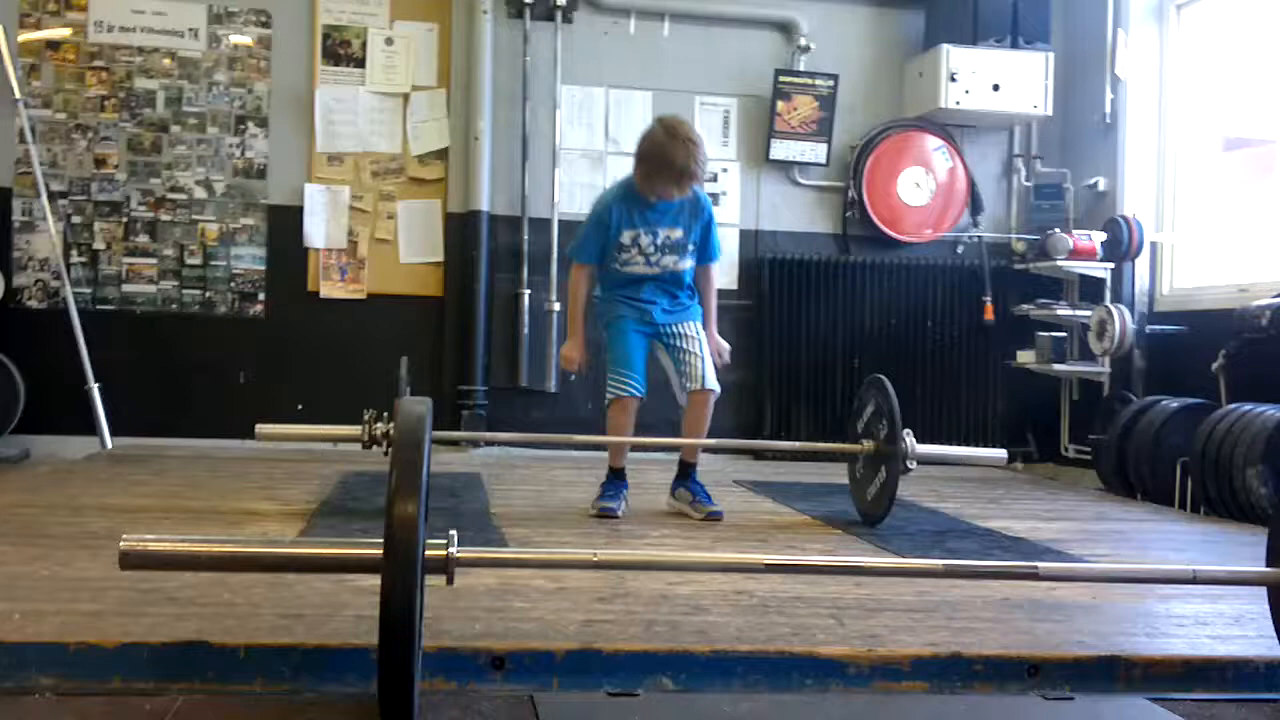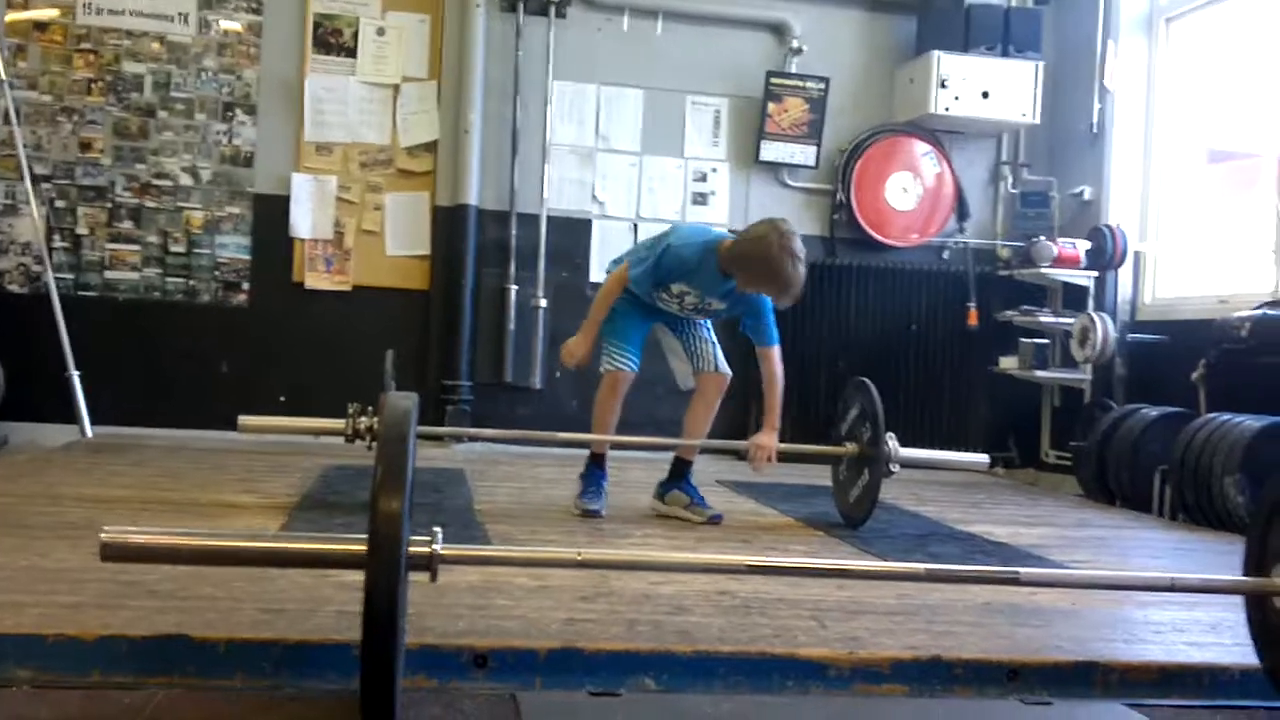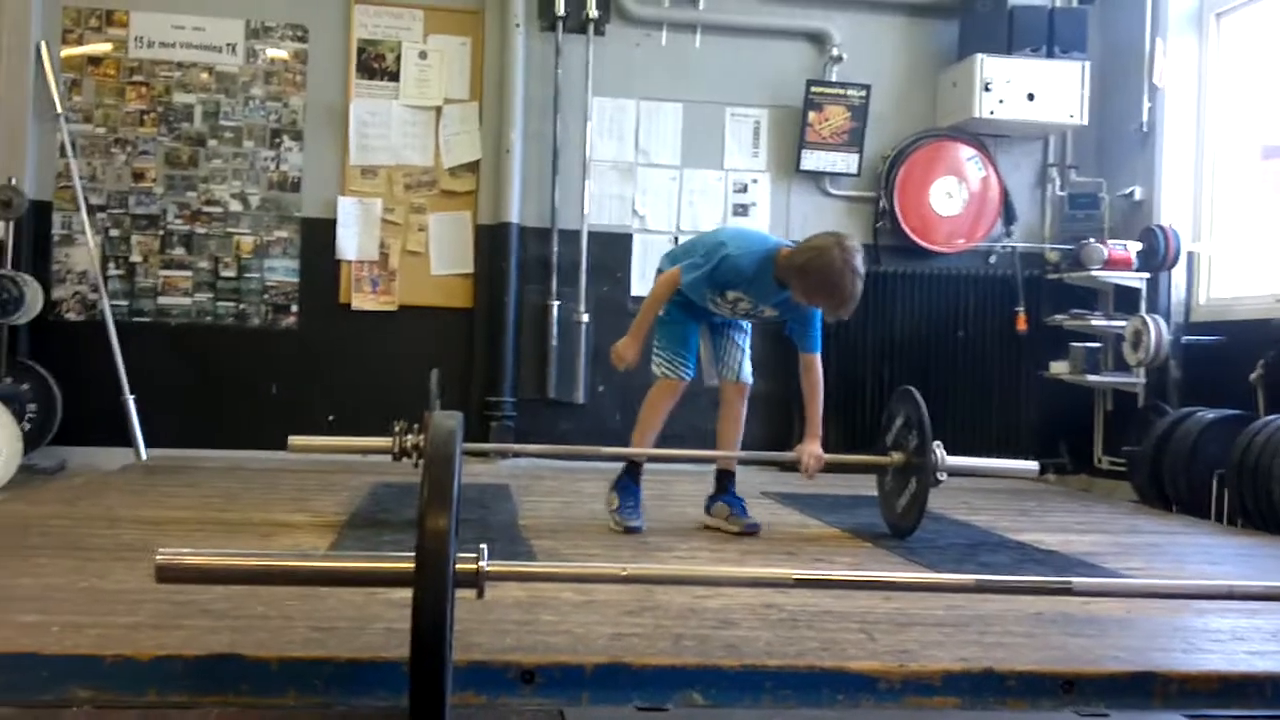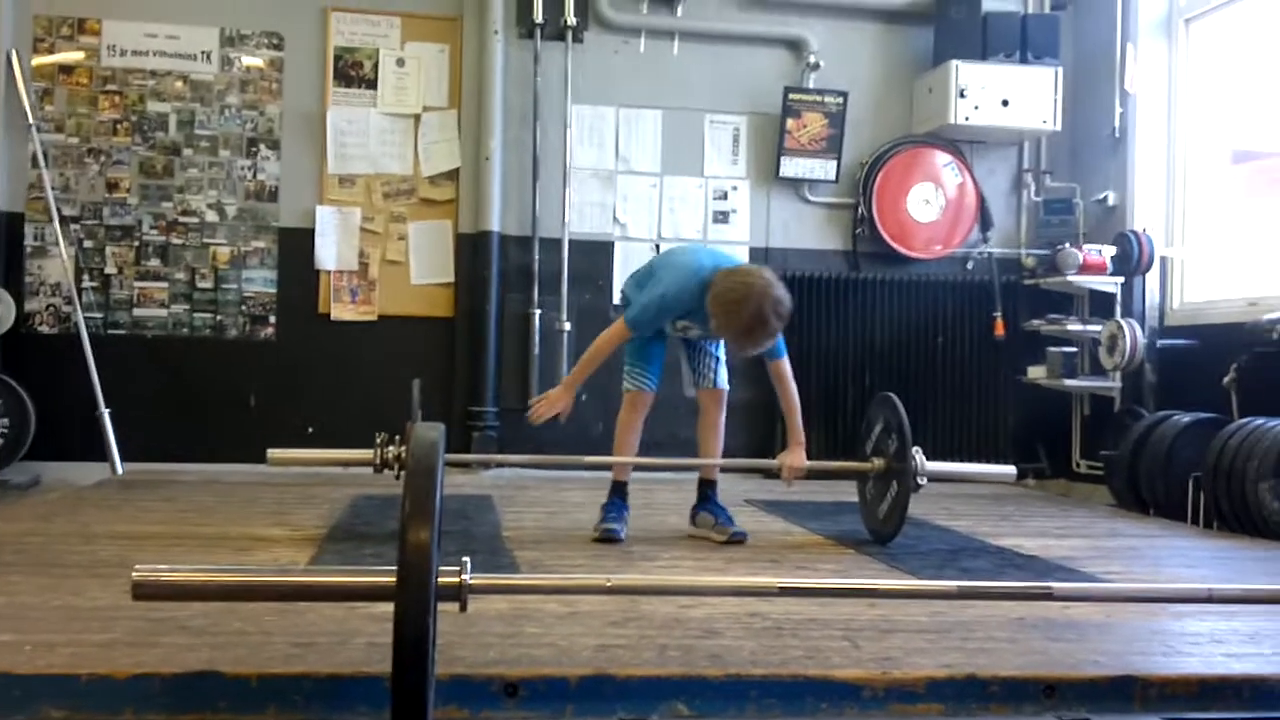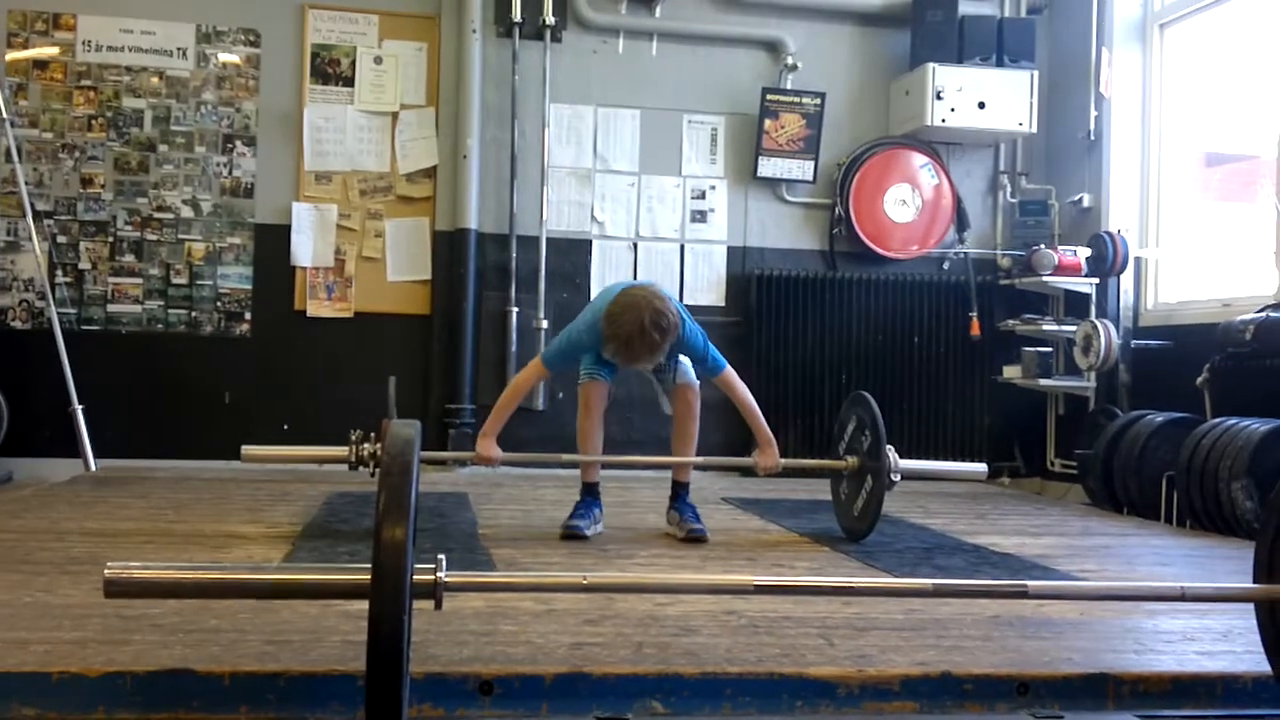
dt=0.5s
person 1, frame 1
left shoulder: (698, 206)
right shoulder: (612, 206)
left elbow: (706, 270)
right elbow: (581, 273)
left wrist: (711, 329)
right wrist: (574, 336)
left hip: (680, 308)
right hip: (626, 307)
left knee: (704, 389)
right knee: (626, 395)
left ankle: (685, 482)
right ankle: (615, 482)
person 1, frame 2
left shoulder: (756, 293)
right shoulder: (685, 248)
left elbow: (771, 359)
right elbow: (618, 277)
left wrist: (770, 430)
right wrist: (585, 336)
left hip: (686, 313)
right hip: (636, 296)
left knee: (717, 378)
right knee: (618, 373)
left ankle: (676, 482)
right ankle: (594, 473)
person 1, frame 3
left shoulder: (808, 293)
right shoulder: (740, 257)
left elbow: (811, 366)
right elbow: (668, 278)
left wrist: (811, 438)
right wrist: (633, 339)
left hip: (729, 307)
right hip: (684, 288)
left knee: (736, 387)
right knee: (673, 380)
left ankle: (723, 494)
right ankle: (626, 483)
person 1, frame 4
left shoulder: (755, 309)
right shoulder: (678, 289)
left elbow: (782, 374)
right elbow: (614, 335)
left wrist: (796, 445)
right wrist: (568, 389)
left hip: (698, 315)
right hip: (645, 306)
left knee: (714, 395)
right knee: (639, 395)
left ankle: (706, 503)
right ankle: (616, 501)
person 1, frame 5
left shoulder: (680, 329)
right shoulder: (590, 328)
left elbow: (733, 385)
right elbow: (528, 376)
left wrist: (767, 445)
right wrist: (488, 436)
left hip: (660, 341)
right hip: (606, 342)
left knee: (688, 394)
right knee: (592, 394)
left ankle: (679, 502)
right ankle: (589, 500)
